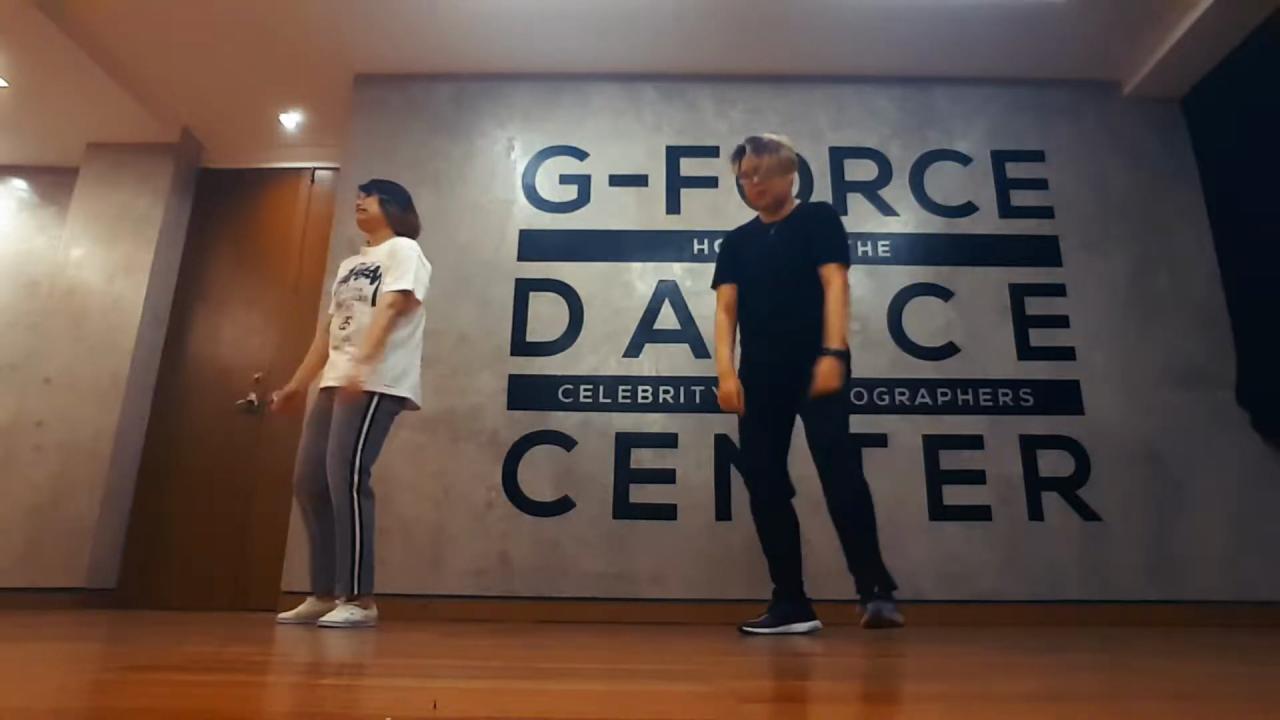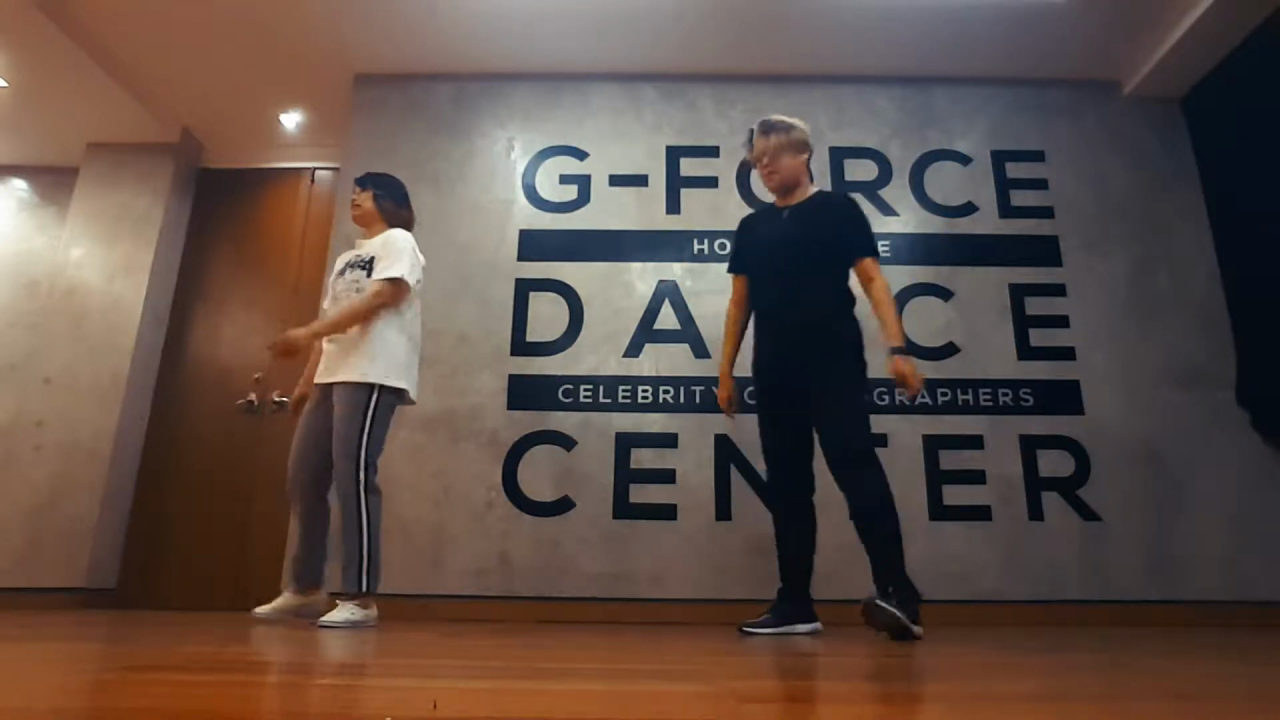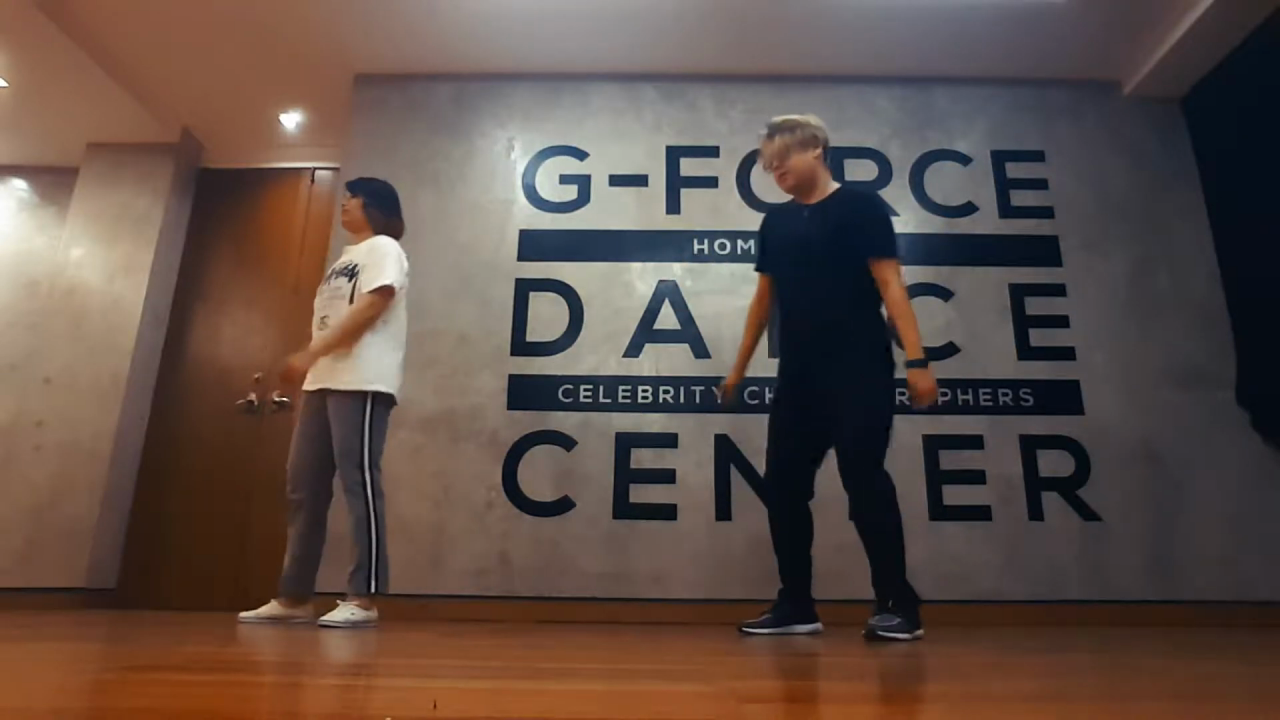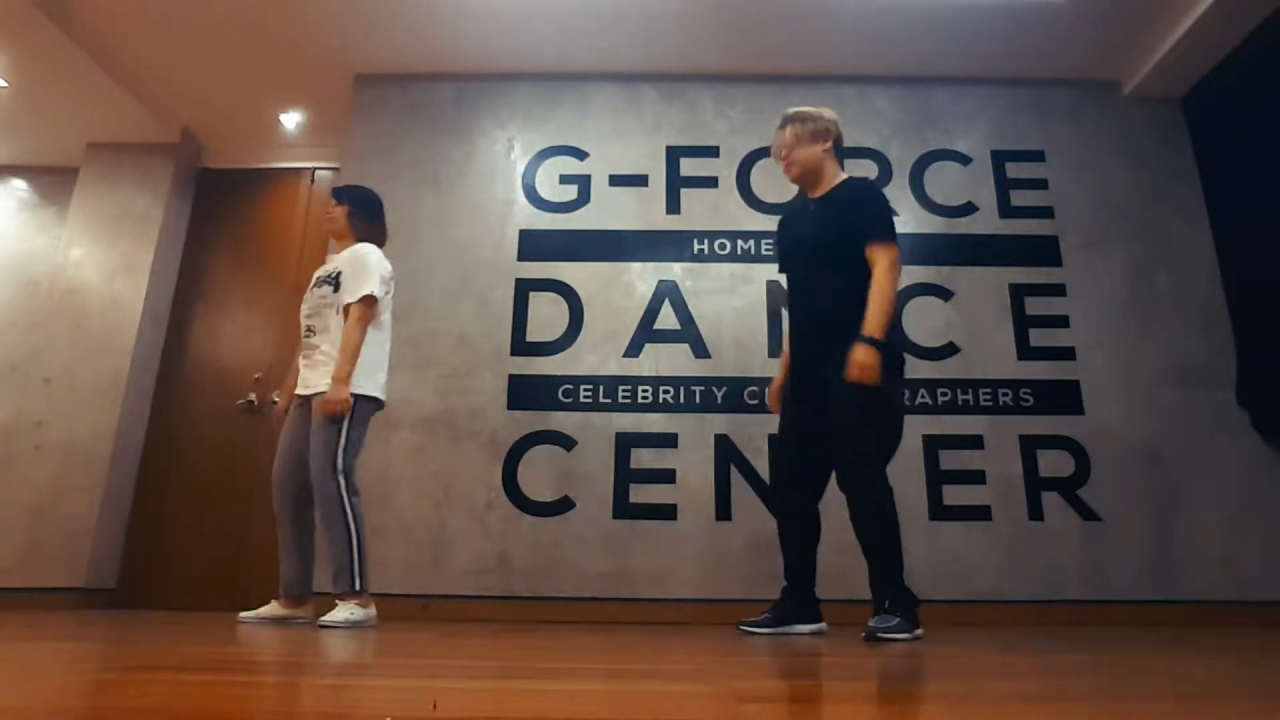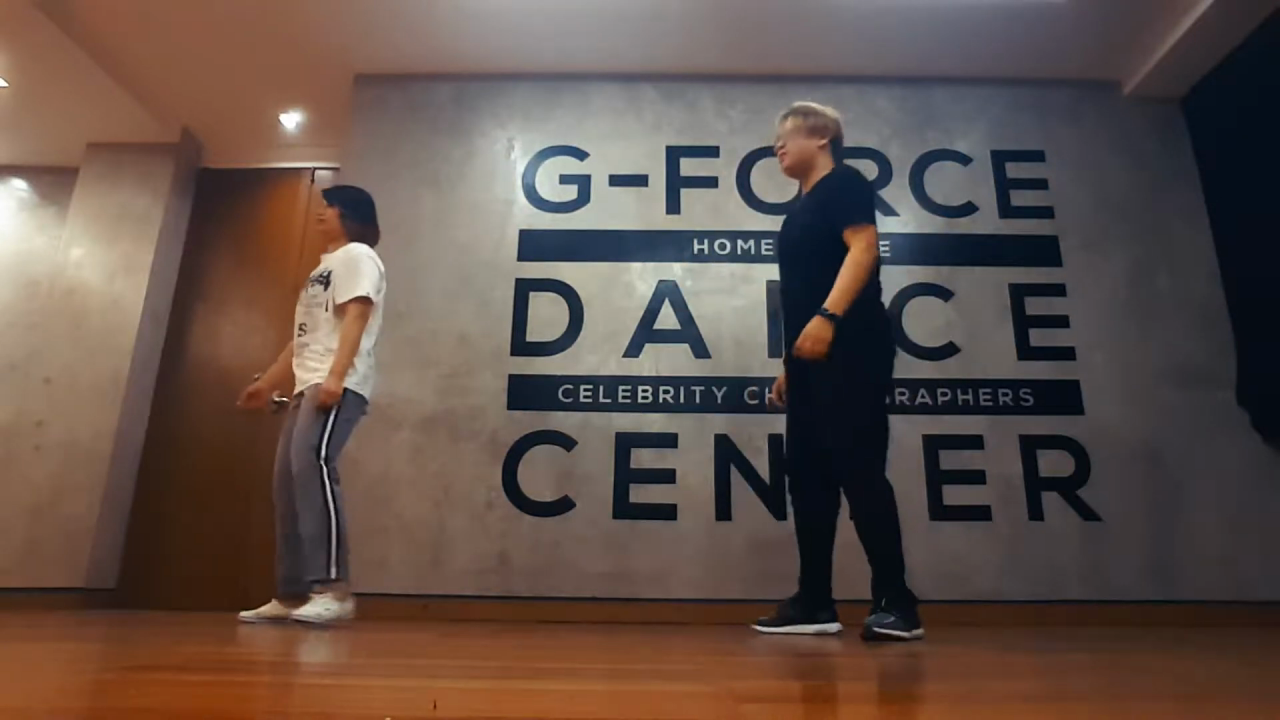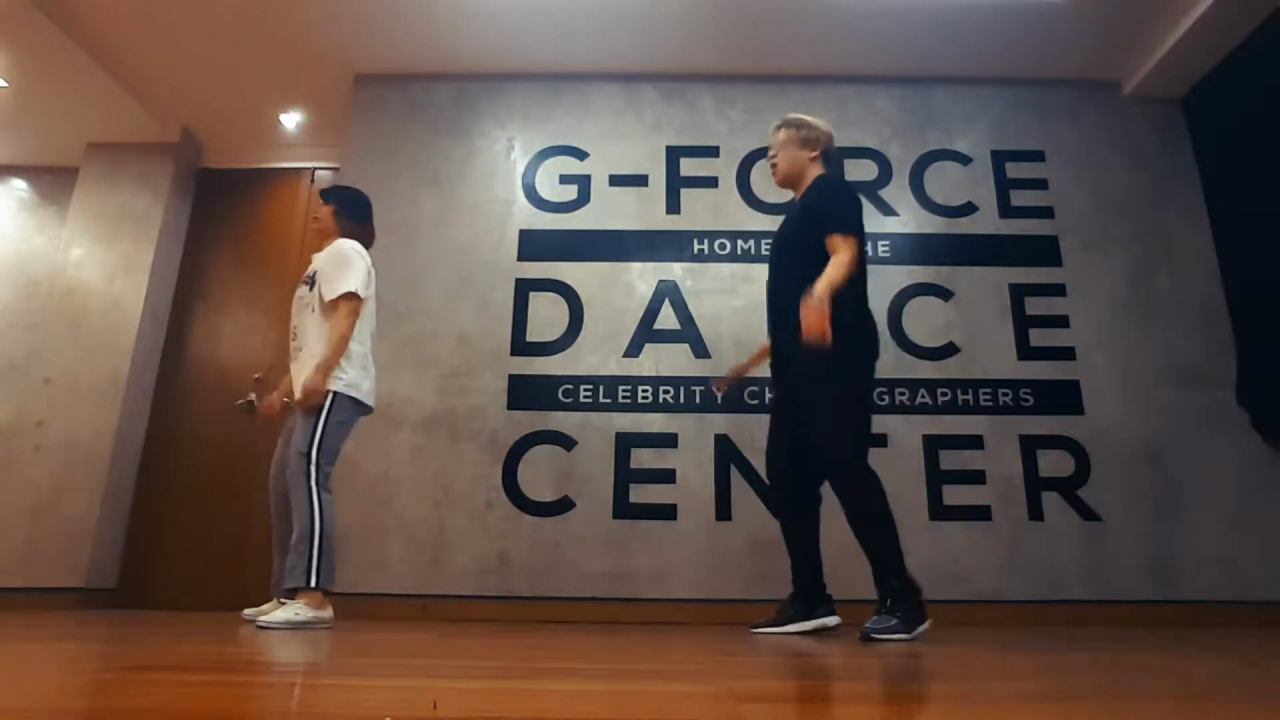
dt=0.2s
person 1, frame 1
left shoulder: (819, 219)
right shoulder: (737, 242)
left elbow: (836, 286)
right elbow: (725, 310)
left wrist: (832, 353)
right wrist: (726, 373)
left hip: (816, 367)
right hip: (761, 374)
left knee: (838, 463)
right knee: (763, 481)
left ankle: (875, 589)
right ankle: (791, 602)
person 1, frame 2
left shoulder: (837, 209)
right shoulder: (752, 227)
left elbow: (872, 278)
right elbow: (740, 302)
left wrist: (897, 347)
right wrist: (726, 371)
left hip: (835, 362)
right hip: (774, 370)
left knee: (854, 464)
right knee: (785, 484)
left ankle: (897, 593)
right ankle: (795, 604)
person 1, frame 3
left shoulder: (858, 206)
right shoulder: (775, 223)
left elbow: (889, 283)
right elbow: (765, 298)
left wrist: (916, 359)
right wrist: (739, 367)
left hip: (858, 363)
right hip: (799, 371)
left knee: (862, 474)
right knee: (783, 483)
left ankle: (897, 603)
right ankle: (796, 604)
person 1, frame 4
left shoulder: (860, 196)
right shoulder: (792, 219)
left elbow: (885, 265)
left wrist: (870, 340)
right wrist: (784, 372)
left hip: (858, 364)
right hip: (808, 370)
left knee: (860, 474)
right knee: (791, 484)
left ankle: (895, 604)
right ankle: (798, 603)
person 1, frame 5
left shoulder: (845, 183)
right shoulder: (797, 212)
left elbow: (862, 249)
left wrist: (828, 316)
right wrist: (789, 366)
left hip: (851, 350)
right hip: (810, 358)
left knee: (858, 470)
right knee: (807, 477)
left ankle: (895, 602)
right ankle: (815, 602)
person 1, frame 6
left shoulder: (830, 191)
right shoulder: (797, 215)
left elbow: (845, 254)
left wrist: (821, 290)
right wrist: (753, 360)
left hip: (835, 354)
right hip: (796, 362)
left knee: (844, 467)
right knee: (788, 476)
left ankle: (901, 598)
right ankle: (810, 599)
person 2, frame 1
left shoulder: (403, 250)
right shoulder: (348, 265)
left elbow: (392, 310)
left wrist: (359, 369)
right wrist: (297, 382)
left hip: (376, 382)
right hip: (336, 382)
left knee: (347, 476)
right knee: (310, 481)
left ankle: (358, 598)
right ankle: (325, 592)
person 2, frame 2
left shoulder: (398, 241)
right shoulder: (346, 258)
left elbow: (378, 298)
left wrist: (308, 333)
right wrist: (308, 381)
left hip: (372, 375)
right hip: (333, 373)
left knee: (353, 475)
right knee: (304, 475)
left ankle: (360, 598)
right ankle: (304, 587)
person 2, frame 3
left shoulder: (383, 248)
right shoulder: (342, 263)
left elbow: (369, 309)
left wrist: (310, 355)
right wrist: (307, 373)
left hip: (362, 383)
right hip: (324, 383)
left knee: (358, 479)
right knee: (304, 486)
left ankle: (363, 598)
right ankle: (294, 597)
person 2, frame 4
left shoulder: (365, 256)
right shoulder: (326, 270)
left elbow: (359, 321)
left wrist: (340, 383)
right wrist: (287, 392)
left hip: (347, 389)
right hip: (311, 391)
left knee: (332, 477)
right knee: (288, 487)
left ankle: (357, 597)
right ankle: (293, 597)
person 2, frame 5
left shoulder: (357, 256)
right shoulder: (325, 266)
left elbow: (356, 318)
left wrist: (336, 376)
right wrist: (267, 382)
left hip: (339, 384)
right hip: (308, 384)
left knee: (312, 463)
right knee: (286, 482)
left ankle: (332, 587)
right ankle: (291, 595)
person 2, frame 6
left shoulder: (346, 251)
right shoulder: (324, 261)
left elbow: (346, 314)
left wrist: (322, 373)
right wrist: (282, 390)
left hip: (337, 386)
right hip: (312, 387)
left knee: (307, 471)
right knee: (283, 481)
left ankle: (313, 597)
right ankle: (290, 594)
